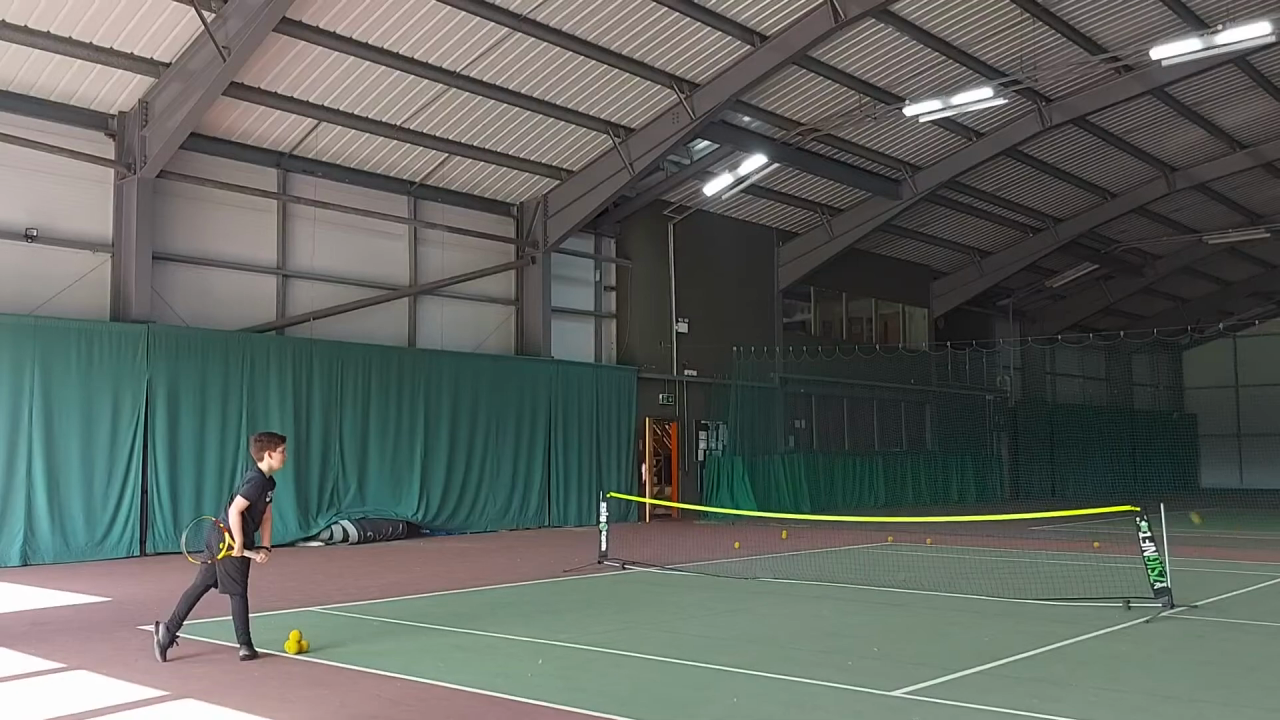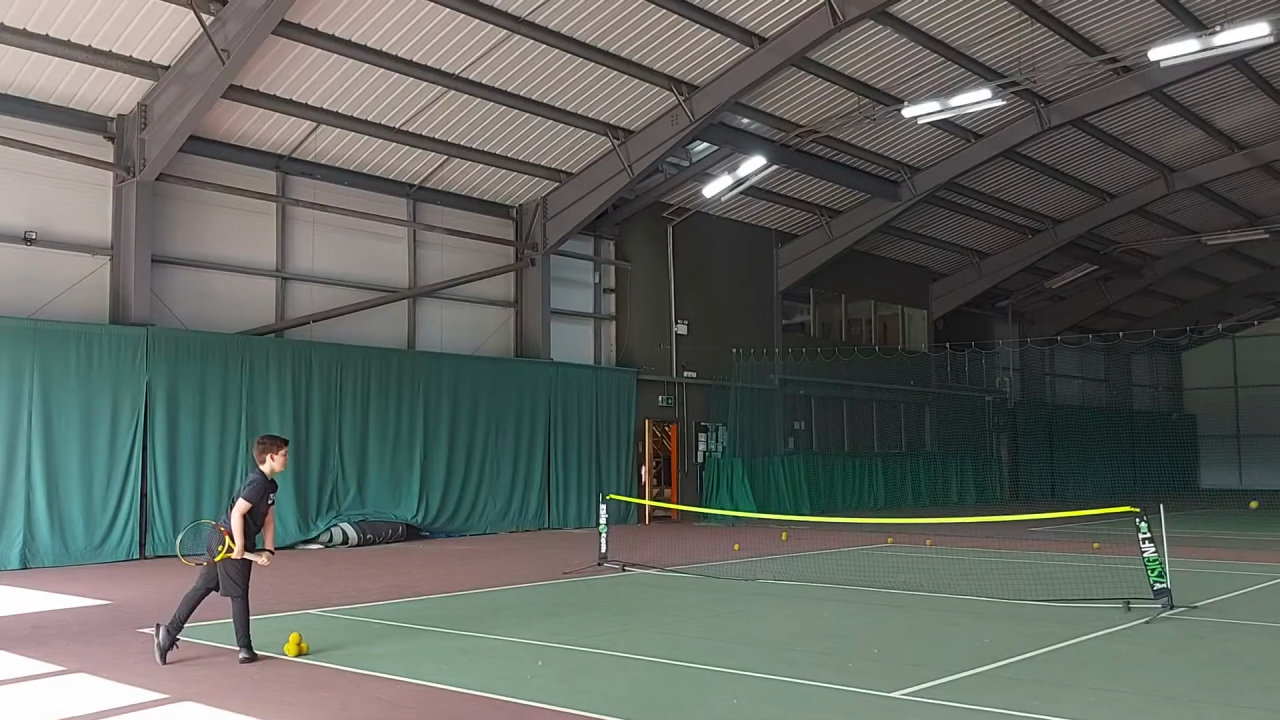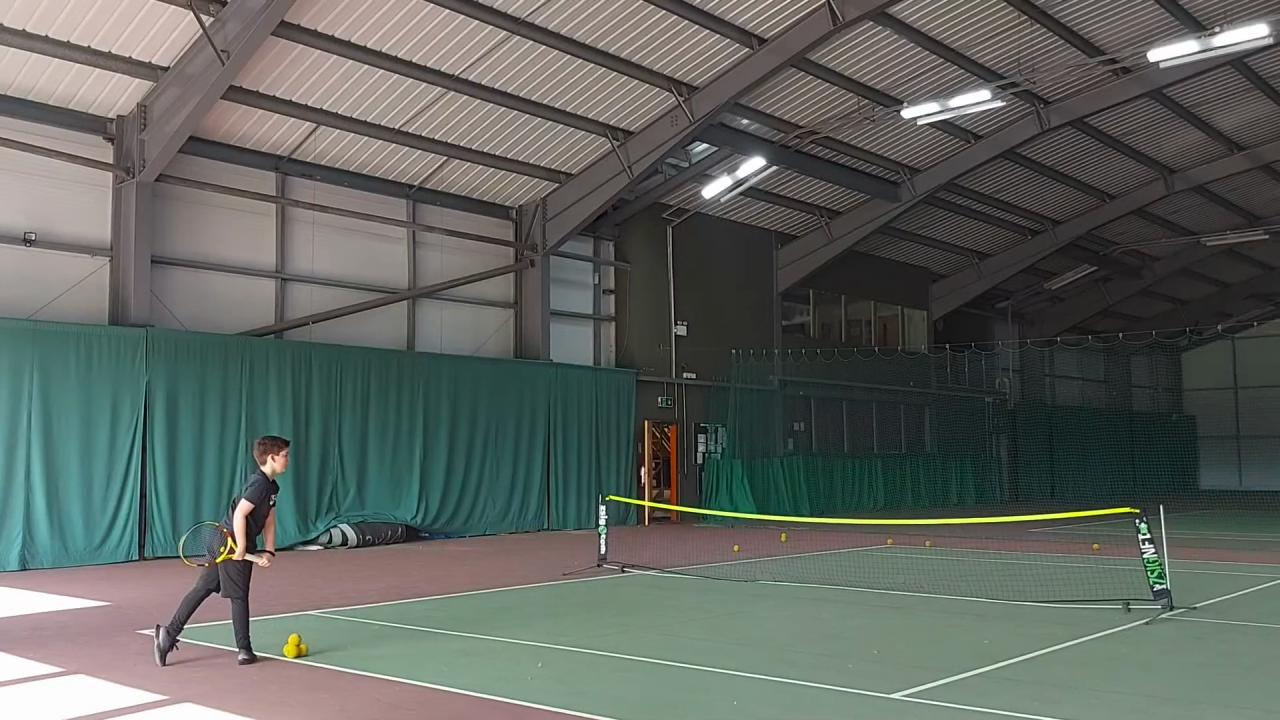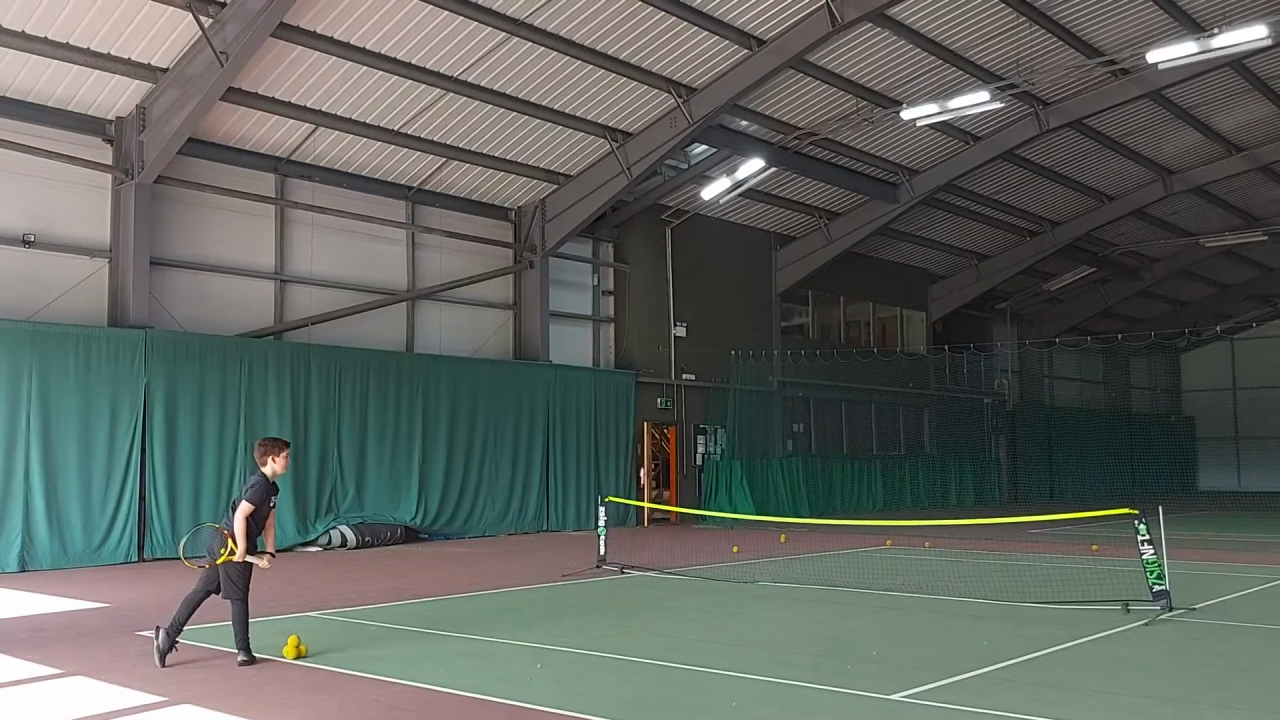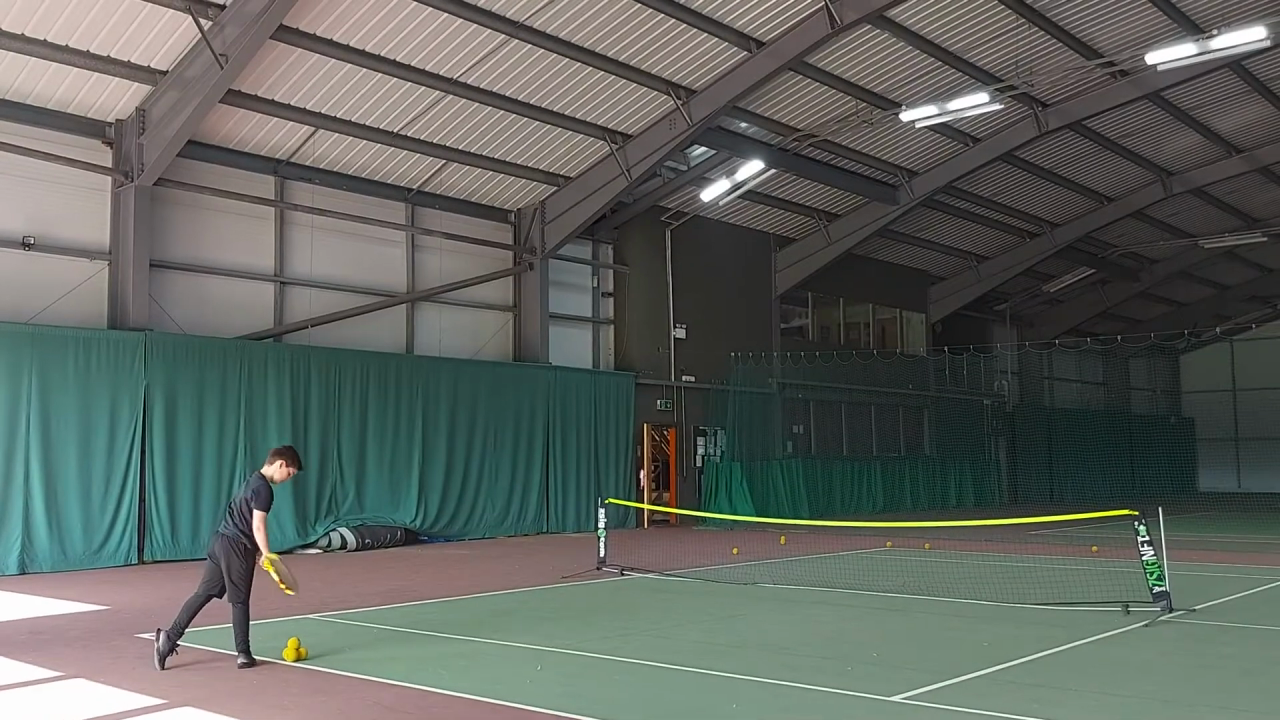
dt=0.3s
person 1, frame 1
left shoulder: (268, 482)
right shoulder: (256, 481)
left elbow: (266, 516)
right elbow: (234, 510)
left wrist: (265, 547)
right wrist: (239, 543)
right hip: (229, 540)
left knee: (200, 586)
right knee: (238, 593)
left ankle: (169, 630)
right ankle: (245, 646)
person 1, frame 2
left shoulder: (270, 485)
right shoulder: (258, 483)
left elbow: (268, 519)
right elbow: (237, 513)
left wrist: (268, 550)
right wrist: (240, 545)
right hip: (231, 543)
left knee: (201, 589)
right knee: (239, 596)
left ankle: (169, 633)
right ankle: (245, 649)
person 1, frame 3
left shoulder: (271, 486)
right shoulder: (260, 484)
left elbow: (269, 521)
right elbow: (239, 514)
left wrist: (269, 551)
right wrist: (242, 547)
right hip: (232, 543)
left knee: (201, 589)
right knee: (239, 596)
left ankle: (169, 633)
right ankle: (244, 650)
person 1, frame 4
left shoulder: (271, 487)
right shoulder: (260, 485)
left elbow: (269, 523)
right elbow: (240, 515)
left wrist: (270, 552)
right wrist: (242, 548)
right hip: (232, 545)
left knee: (201, 591)
right knee: (239, 598)
left ankle: (168, 635)
right ankle: (243, 652)
person 1, frame 5
left shoulder: (253, 481)
right shoulder: (263, 489)
right elbow: (258, 526)
left wrist: (257, 550)
right wrist: (265, 552)
left hip: (220, 540)
right hip: (236, 547)
left knee: (202, 594)
right knee: (240, 601)
left ankle: (169, 637)
right ankle: (243, 654)
